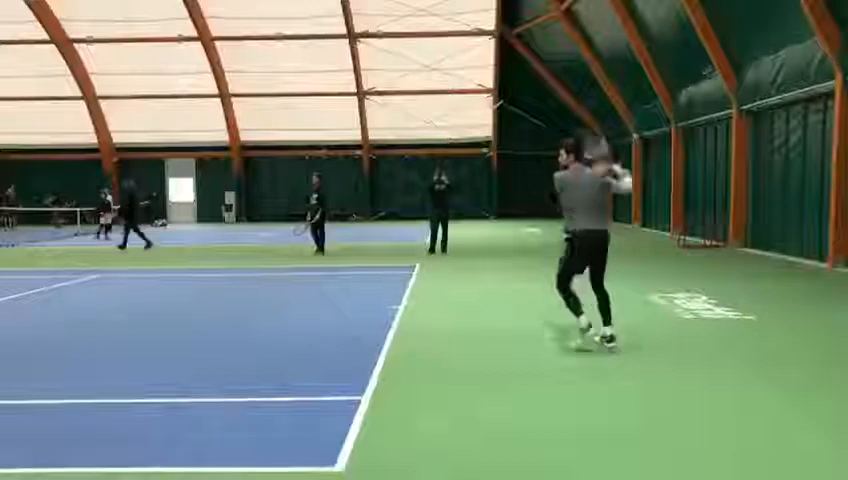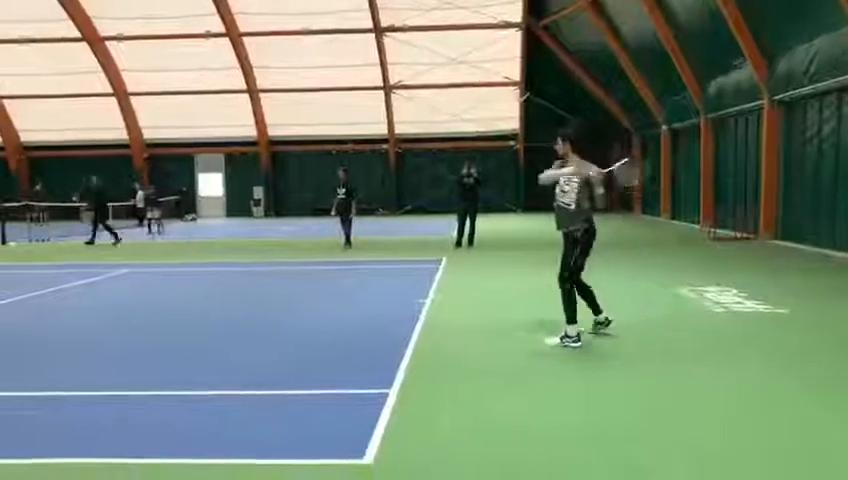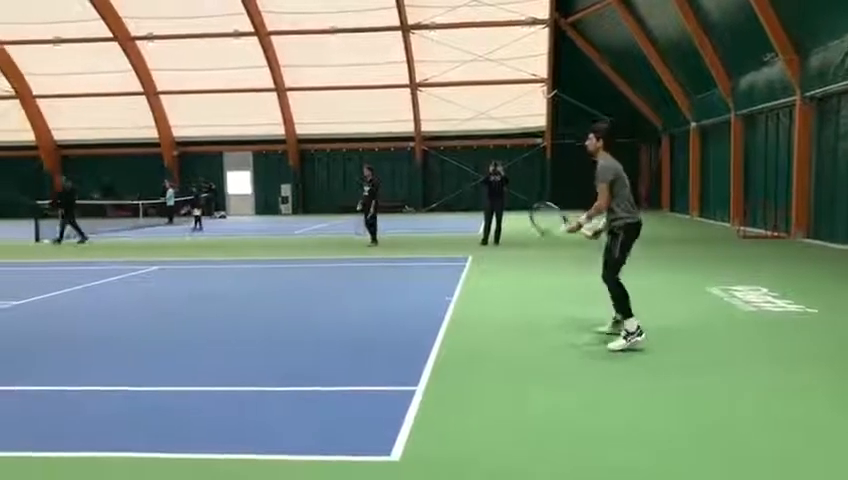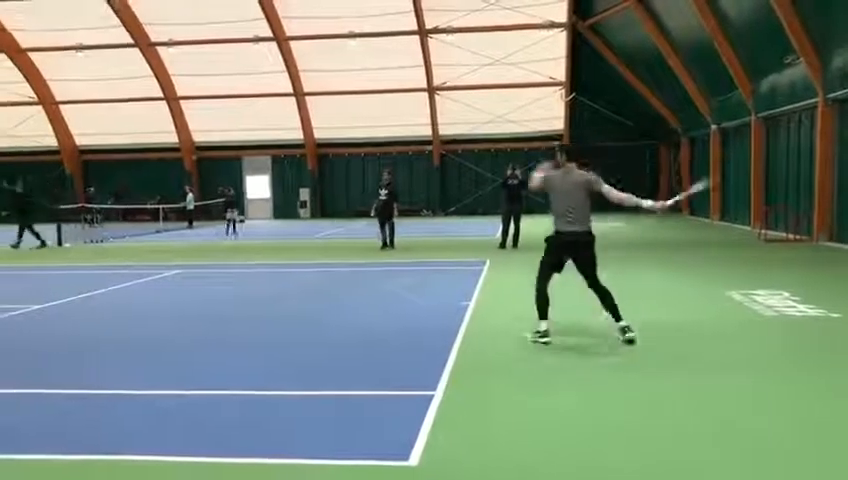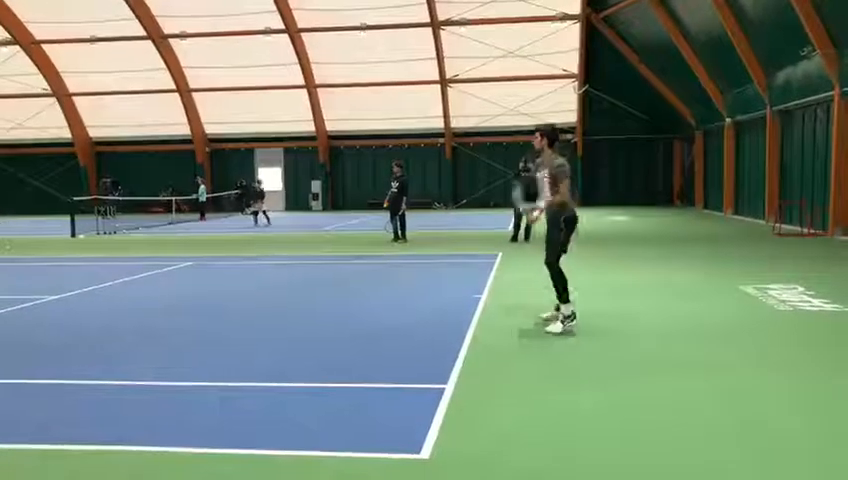
dt=1s
person 1, frame 1
left shoulder: (559, 177)
right shoulder: (598, 175)
right elbow: (625, 189)
right wrist: (620, 172)
left hip: (580, 237)
right hip: (601, 235)
left knee: (562, 282)
right knee: (598, 284)
left ankle: (583, 322)
right ankle: (607, 333)
person 1, frame 2
left shoulder: (591, 170)
right shoulder: (558, 166)
right elbow: (542, 179)
left wrist: (597, 183)
right wrist: (567, 171)
left hip: (582, 232)
right hip: (569, 232)
left knee: (564, 279)
right knee: (573, 278)
left ankle: (571, 334)
right ankle: (601, 319)
person 1, frame 3
left shoulder: (605, 166)
right shoulder: (609, 164)
left elbow: (602, 203)
left wrist: (582, 222)
right wrist: (603, 227)
left hip: (625, 227)
right hip: (622, 226)
left knee: (610, 276)
right knee: (609, 273)
left ankle: (632, 330)
right ankle: (620, 320)
person 1, frame 4
left shoulder: (551, 176)
right shoulder: (588, 178)
left elbow: (533, 186)
right elbow: (616, 196)
left wrist: (540, 172)
right wrist: (649, 204)
left hip: (561, 239)
right hip: (585, 238)
left knee: (542, 281)
right knee: (595, 285)
left ankle: (542, 330)
right ankle: (623, 327)
person 1, frame 5
left shoulder: (559, 164)
right shoulder: (540, 163)
left elbow: (564, 197)
left wrist: (540, 206)
right wrist: (538, 211)
left hip: (565, 219)
right hip: (554, 219)
left knee: (551, 262)
right knee: (552, 262)
left ankle: (568, 314)
right ankle: (562, 306)
